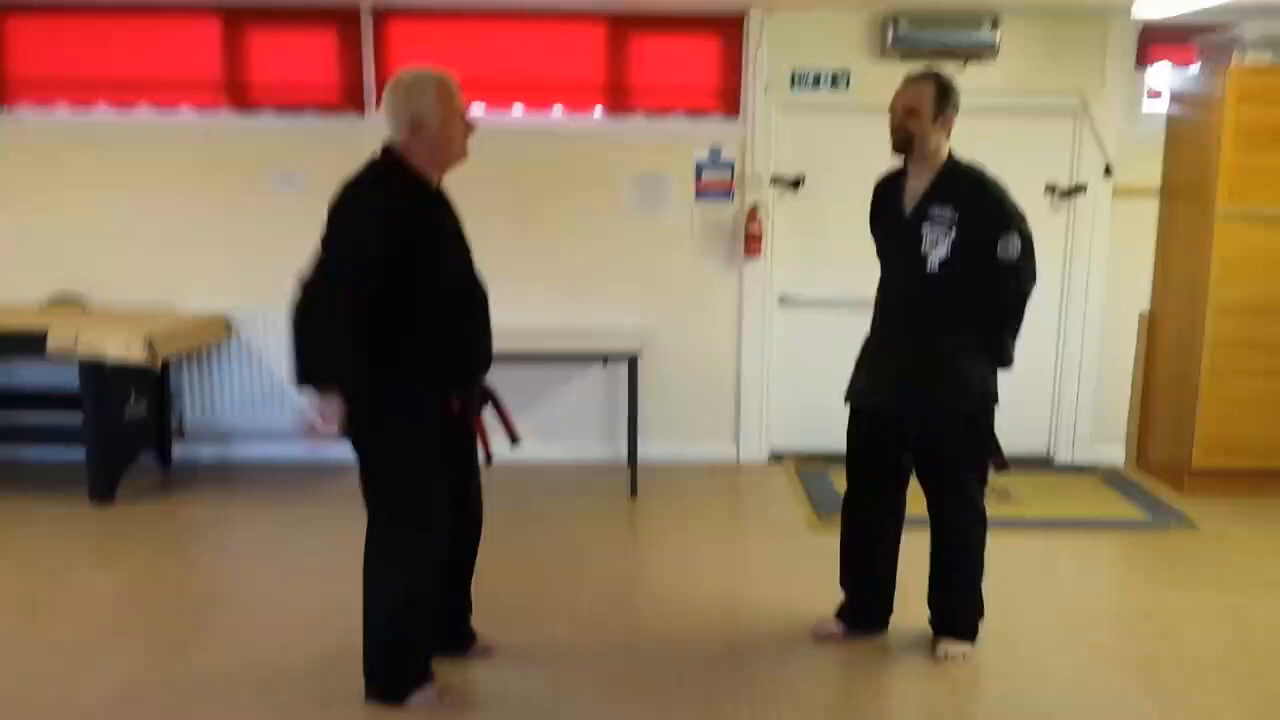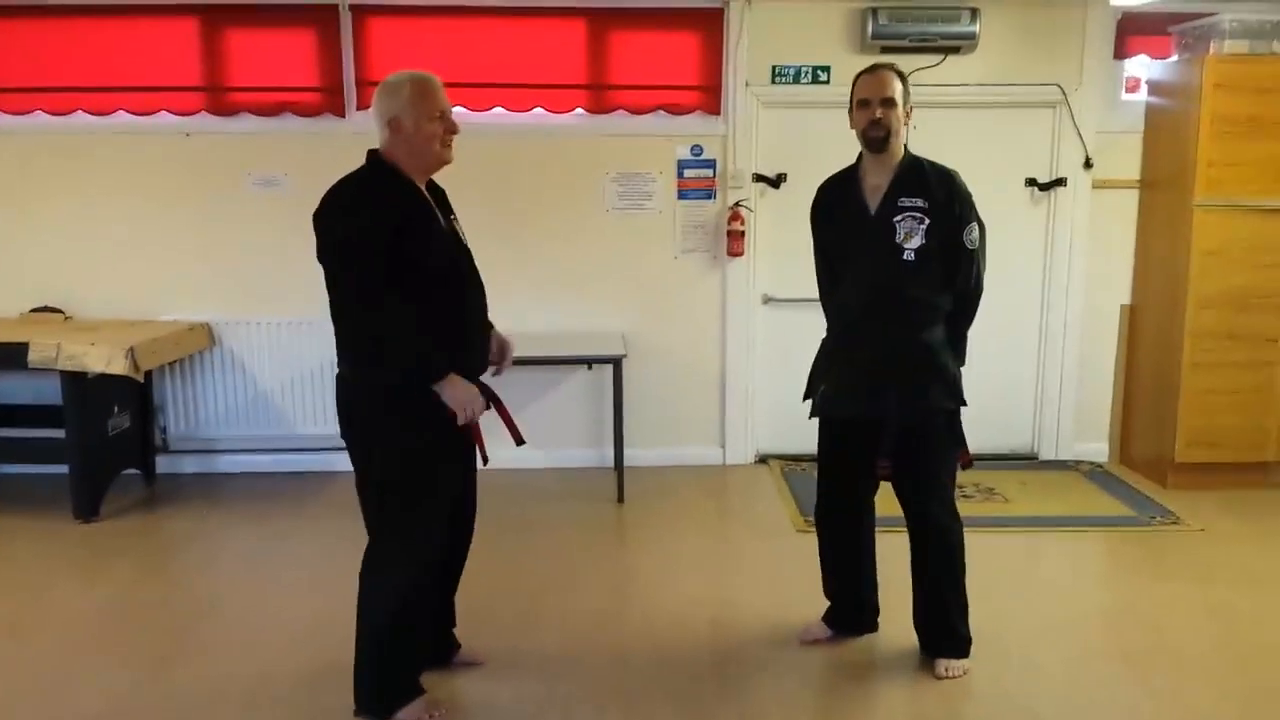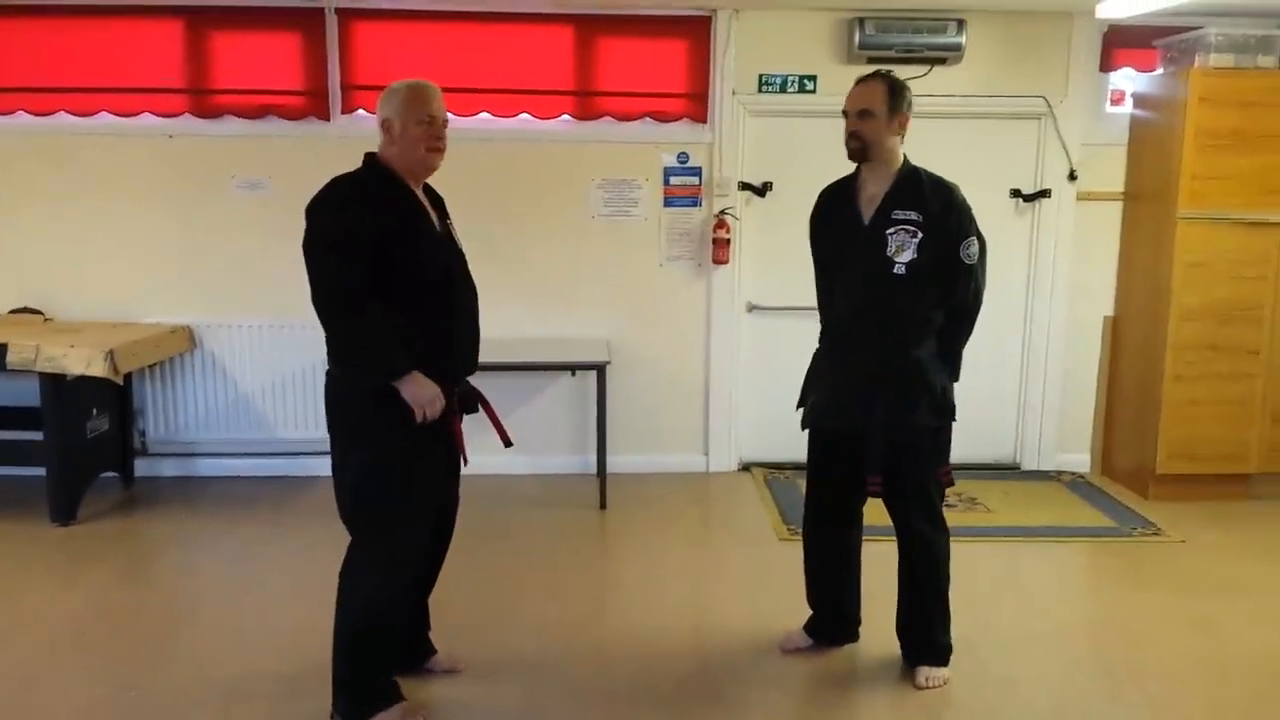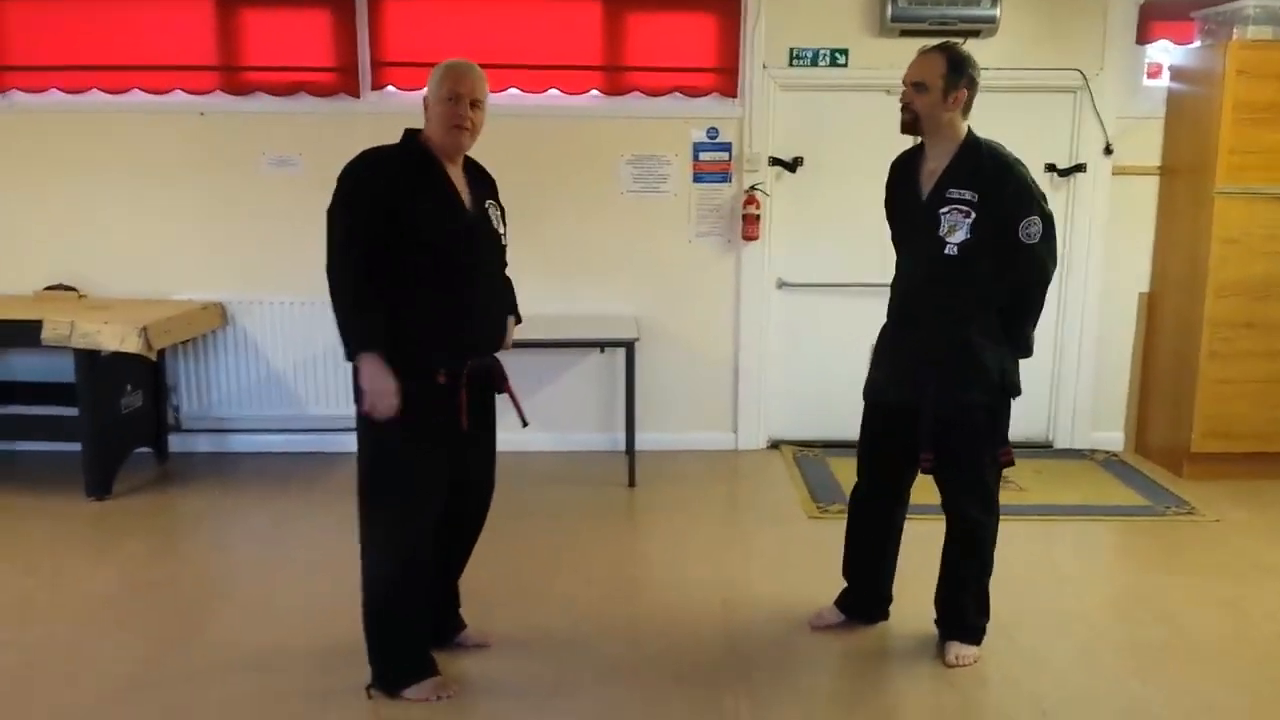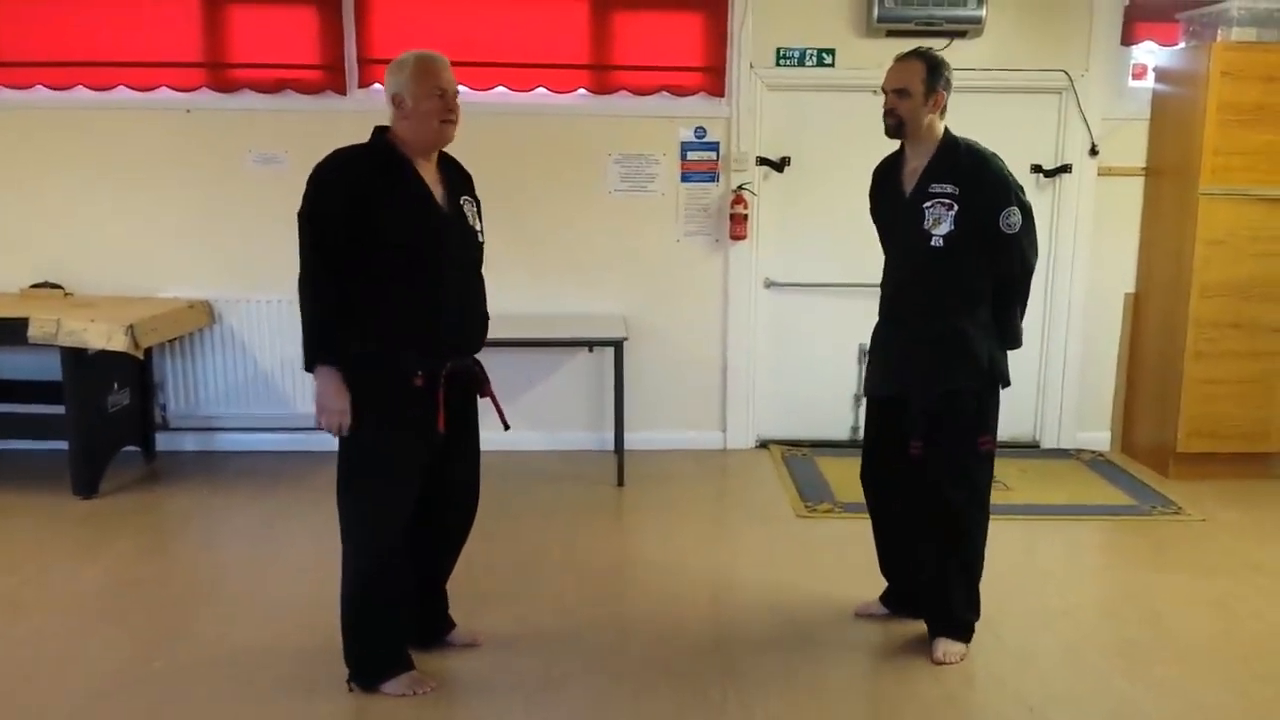
dt=0.7s
person 1, frame 1
left shoulder: (421, 191)
right shoulder: (375, 198)
right elbow: (330, 290)
right wrist: (331, 386)
left hip: (442, 394)
right hip: (397, 401)
left knee: (458, 516)
right knee: (408, 530)
left ankle: (448, 629)
right ankle: (395, 672)
person 1, frame 2
left shoulder: (427, 194)
right shoulder: (356, 203)
right elbow: (371, 312)
left wrist: (481, 334)
right wrist: (443, 377)
left hip: (443, 398)
right hip: (394, 404)
left knee: (449, 527)
right knee: (404, 540)
left ankle: (431, 640)
person 1, frame 3
left shoulder: (427, 201)
right shoulder: (349, 201)
right elbow: (344, 304)
left wrist: (451, 365)
right wrist: (405, 376)
left hip: (430, 396)
right hip: (380, 402)
left knee: (428, 528)
right knee: (386, 538)
left ankle: (406, 644)
person 1, frame 4
left shoulder: (480, 182)
right shoulder: (377, 173)
right elbow: (349, 272)
left wrist: (505, 316)
right wrist: (369, 358)
left hip: (468, 376)
right hip: (403, 377)
left knee: (464, 505)
right knee: (401, 515)
left ankle: (437, 619)
right ankle: (397, 663)
person 1, frame 5
left shoulder: (456, 178)
right shoulder: (347, 175)
right elbow: (321, 280)
left wrist: (471, 334)
right wrist: (326, 370)
left hip: (450, 378)
right hip: (382, 381)
left knee: (449, 506)
right knee: (379, 518)
left ankle: (424, 618)
right ankle: (375, 659)
person 2, frame 1
left shoulder: (982, 197)
right shoulder: (886, 193)
left elbow: (1015, 283)
left wrist: (980, 358)
right wrist: (894, 341)
left hip: (956, 379)
right hip: (886, 367)
left knee: (955, 504)
right knee: (868, 492)
left ankle: (956, 622)
right ankle: (864, 609)
person 2, frame 2
left shoulder: (943, 188)
right shoulder: (832, 195)
left elbow: (967, 283)
left wrist: (935, 350)
right wrist: (853, 342)
left hip: (924, 376)
right hip: (848, 371)
left knee: (931, 510)
right knee: (840, 502)
left ankle: (946, 636)
right ankle: (850, 611)
person 2, frame 3
left shoulder: (940, 201)
right shoulder: (830, 202)
left elbow: (965, 297)
left wrist: (926, 365)
right wrist: (846, 355)
left hip: (913, 391)
right hip: (839, 381)
left knee: (919, 522)
right knee: (827, 511)
left ankle: (927, 646)
right ankle: (832, 621)
person 2, frame 4
left shoulder: (1002, 174)
right shoulder: (903, 170)
left elbow: (1035, 268)
left wrist: (1000, 345)
right wrist: (913, 329)
left hip: (973, 367)
right hip: (902, 354)
left knee: (969, 502)
right knee: (877, 484)
left ankle: (962, 624)
right ankle: (863, 598)
person 2, frame 5
left shoulder: (980, 170)
right shoulder: (885, 176)
left elbow: (1018, 260)
left wrist: (991, 337)
right wrist: (901, 326)
left hip: (962, 359)
right hip: (897, 351)
left knee: (958, 490)
right knee: (887, 478)
left ankle: (953, 620)
right ankle: (909, 592)
